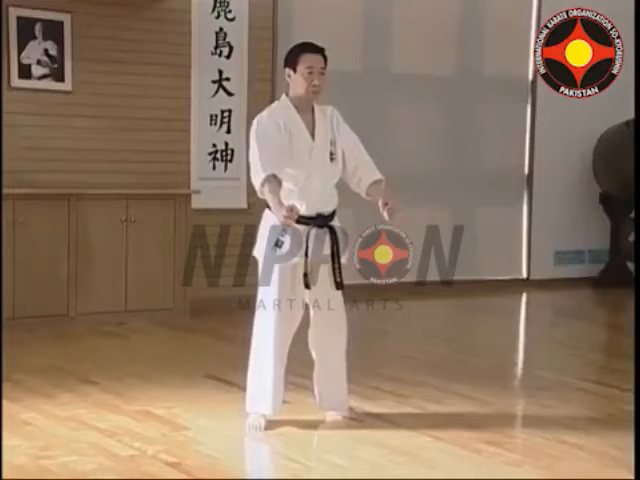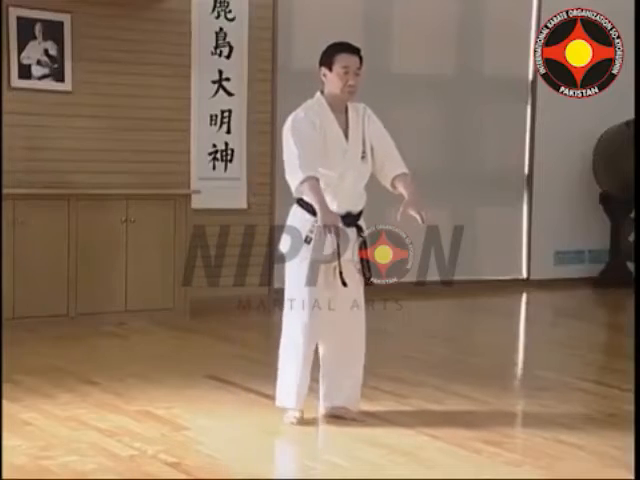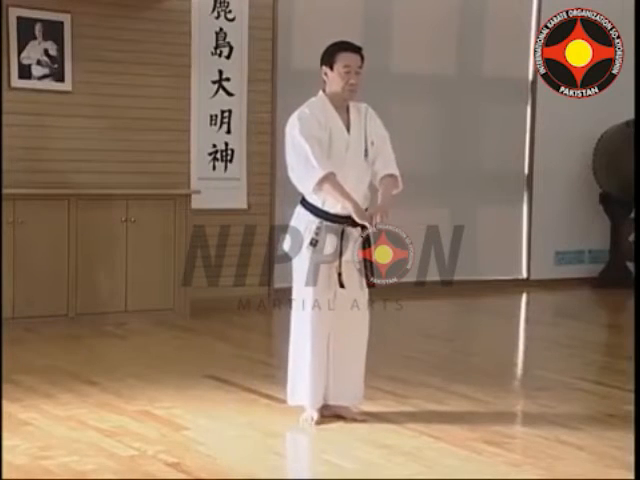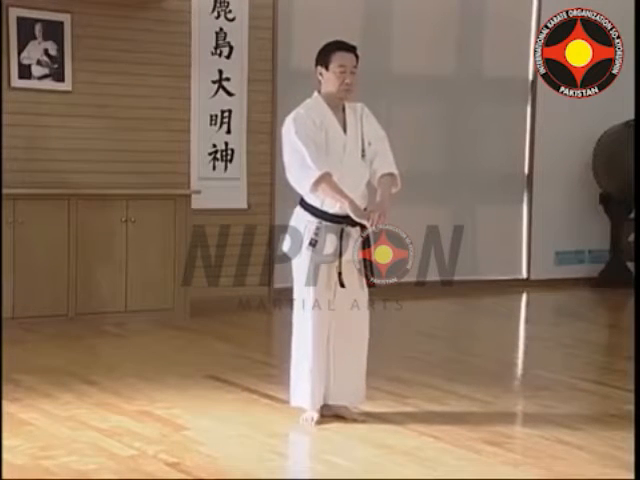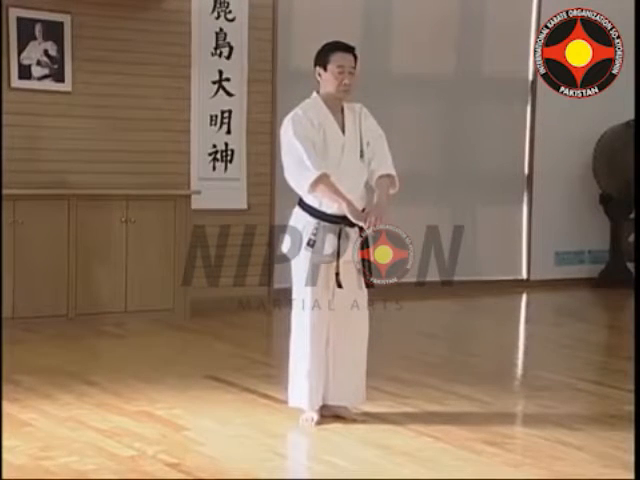
dt=1s
person 1, frame 1
left shoulder: (332, 119)
right shoulder: (269, 122)
left elbow: (359, 167)
right elbow: (265, 170)
left wrist: (382, 197)
right wrist: (278, 206)
left hip: (324, 232)
right hip: (285, 231)
left knee: (331, 319)
right knee: (275, 319)
left ankle: (333, 400)
right ankle: (260, 406)
person 1, frame 2
left shoulder: (365, 118)
right shoulder: (303, 120)
left elbow: (390, 162)
right elbow: (301, 169)
left wrist: (409, 195)
right wrist: (321, 208)
left hip: (350, 227)
right hip: (311, 225)
left knee: (348, 317)
right knee: (306, 314)
left ankle: (336, 400)
right ankle: (292, 400)
person 1, frame 3
left shoulder: (367, 117)
right shoulder: (305, 119)
left elbow: (385, 166)
right elbow: (315, 170)
left wrist: (382, 203)
right wrist: (354, 205)
left hip: (353, 230)
right hip: (317, 226)
left knee: (352, 315)
right knee: (313, 314)
left ankle: (340, 397)
right ankle: (311, 401)
person 1, frame 4
left shoulder: (363, 117)
right shoulder: (301, 119)
left elbow: (383, 163)
right elbow: (310, 172)
left wrist: (382, 201)
right wrist: (351, 205)
left hip: (353, 231)
right hip: (316, 227)
left knee: (353, 316)
right knee: (313, 315)
left ankle: (338, 397)
right ankle: (312, 401)
person 1, frame 5
left shoulder: (362, 117)
right shoulder: (300, 120)
left elbow: (381, 163)
right elbow: (307, 172)
left wrist: (380, 201)
right wrist: (348, 205)
left hip: (352, 232)
right hip: (315, 228)
left knee: (352, 317)
right knee: (312, 316)
left ankle: (337, 398)
right ankle: (310, 401)
